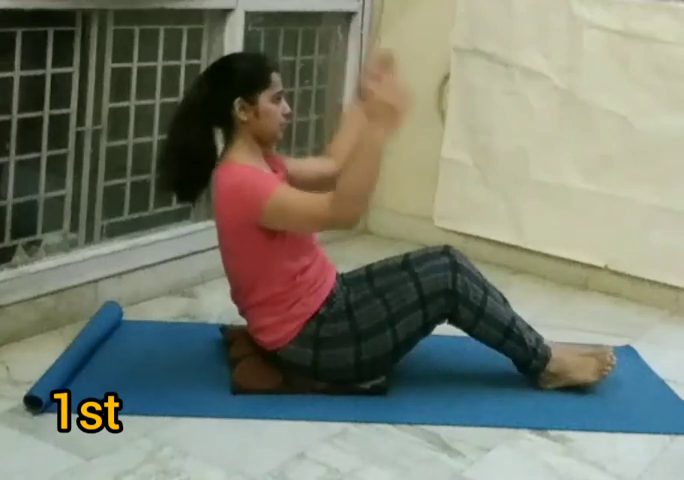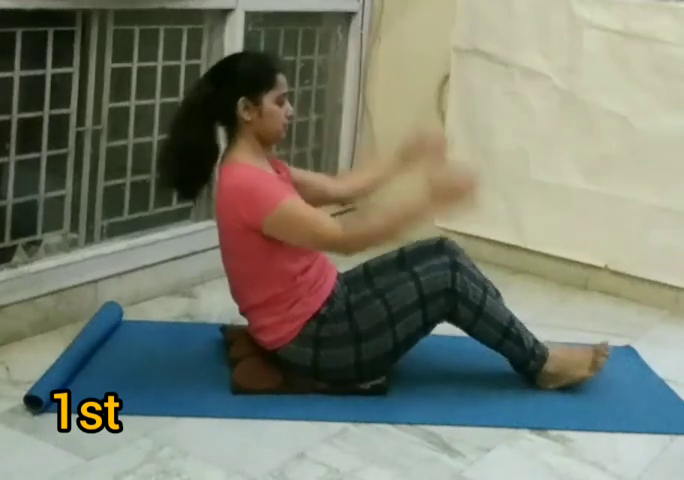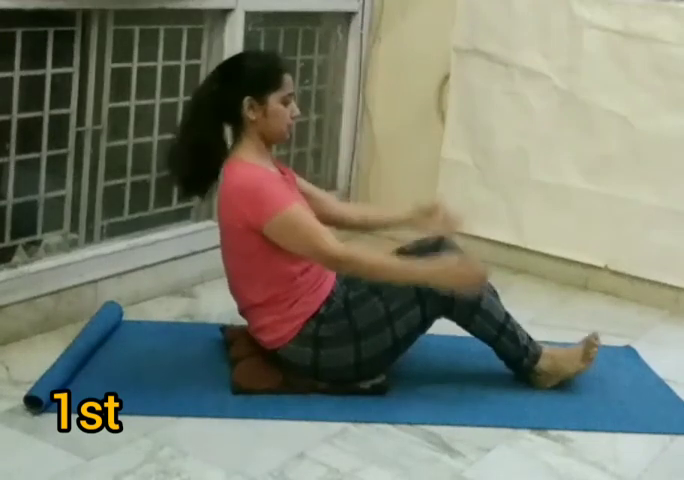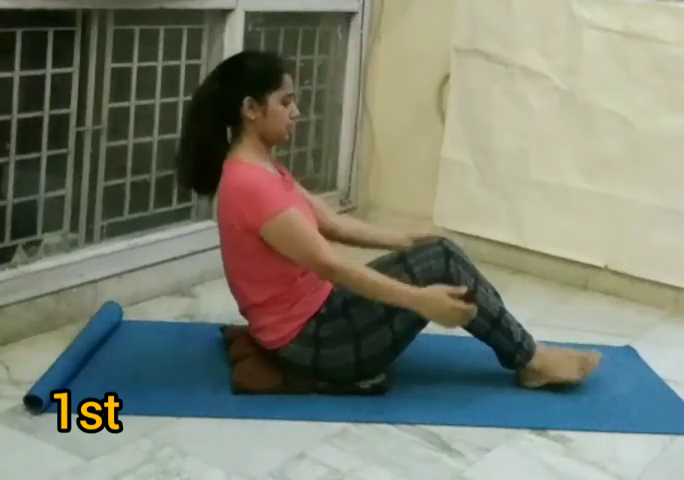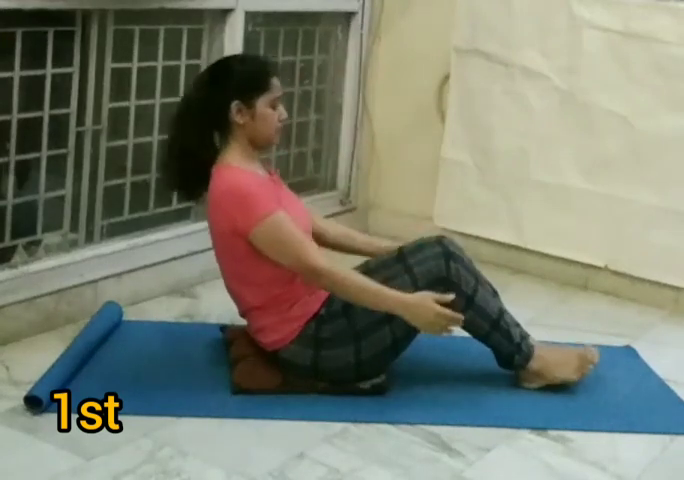
dt=0.2s
person 1, frame 1
left shoulder: (255, 164)
right shoulder: (244, 184)
left elbow: (329, 166)
right elbow: (341, 212)
left wrist: (362, 104)
right wrist: (379, 129)
left hip: (323, 304)
right hip: (311, 339)
left knee: (445, 259)
right knee: (447, 278)
left ankle: (536, 350)
right ankle: (544, 364)
person 1, frame 2
left shoulder: (259, 167)
right shoulder: (247, 184)
left elbow: (335, 188)
right elbow: (344, 237)
left wrist: (399, 160)
right wrist: (428, 199)
left hip: (323, 304)
right hip: (311, 339)
left knee: (441, 255)
right knee: (447, 277)
left ankle: (529, 350)
right ankle: (541, 365)
person 1, frame 3
left shoulder: (262, 168)
right shoulder: (251, 184)
left elbow: (335, 210)
right elbow: (337, 256)
left wrist: (409, 216)
right wrist: (429, 273)
left hip: (321, 305)
right hip: (310, 339)
left knee: (437, 254)
right knee: (441, 270)
left ankle: (526, 352)
right ankle: (536, 362)
person 1, frame 4
left shoulder: (262, 169)
right shoulder: (249, 185)
left elbow: (331, 223)
right elbow: (327, 264)
left wrist: (405, 241)
right wrist: (419, 299)
left hip: (320, 311)
right hip: (311, 340)
left knee: (438, 252)
right knee: (442, 265)
left ankle: (521, 351)
right ankle: (528, 360)
person 1, frame 5
left shoulder: (248, 173)
right shoulder: (240, 188)
left elbow: (318, 230)
right elbow: (317, 268)
left wrist: (394, 251)
right wrist: (406, 306)
left hip: (320, 314)
right hip: (312, 341)
left knee: (437, 249)
right knee: (440, 263)
left ankle: (521, 351)
right ankle: (528, 360)
